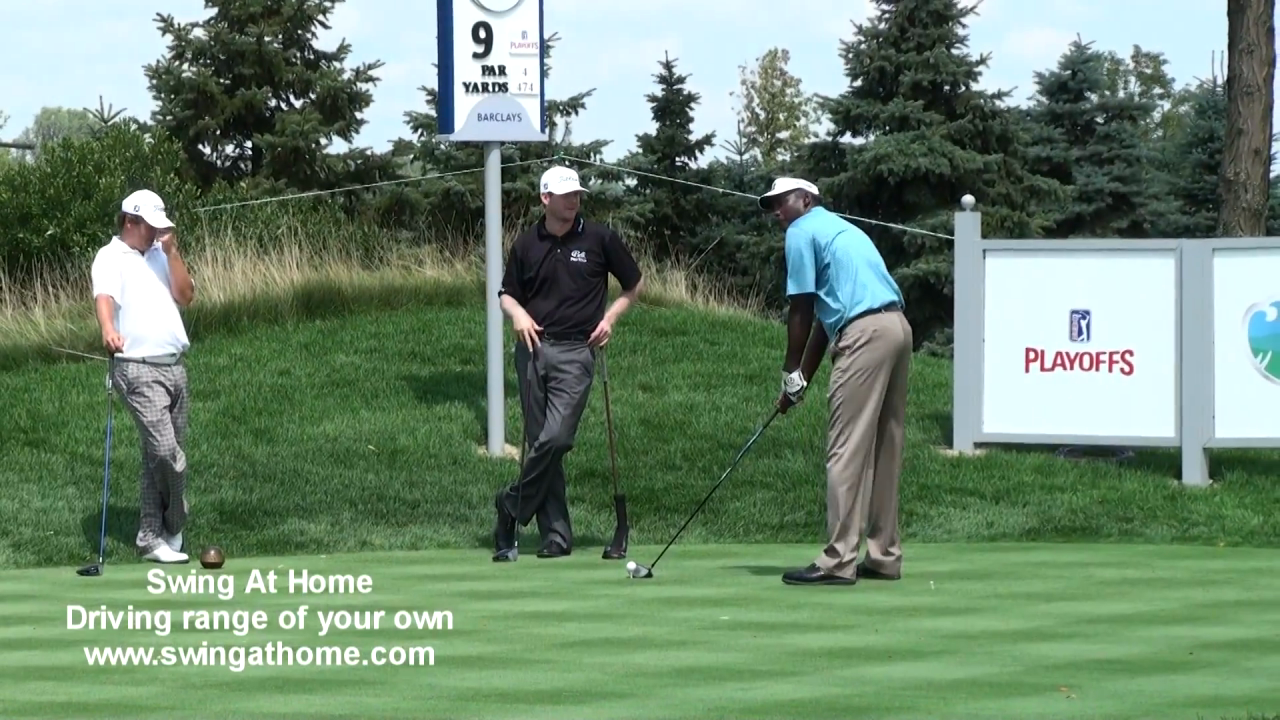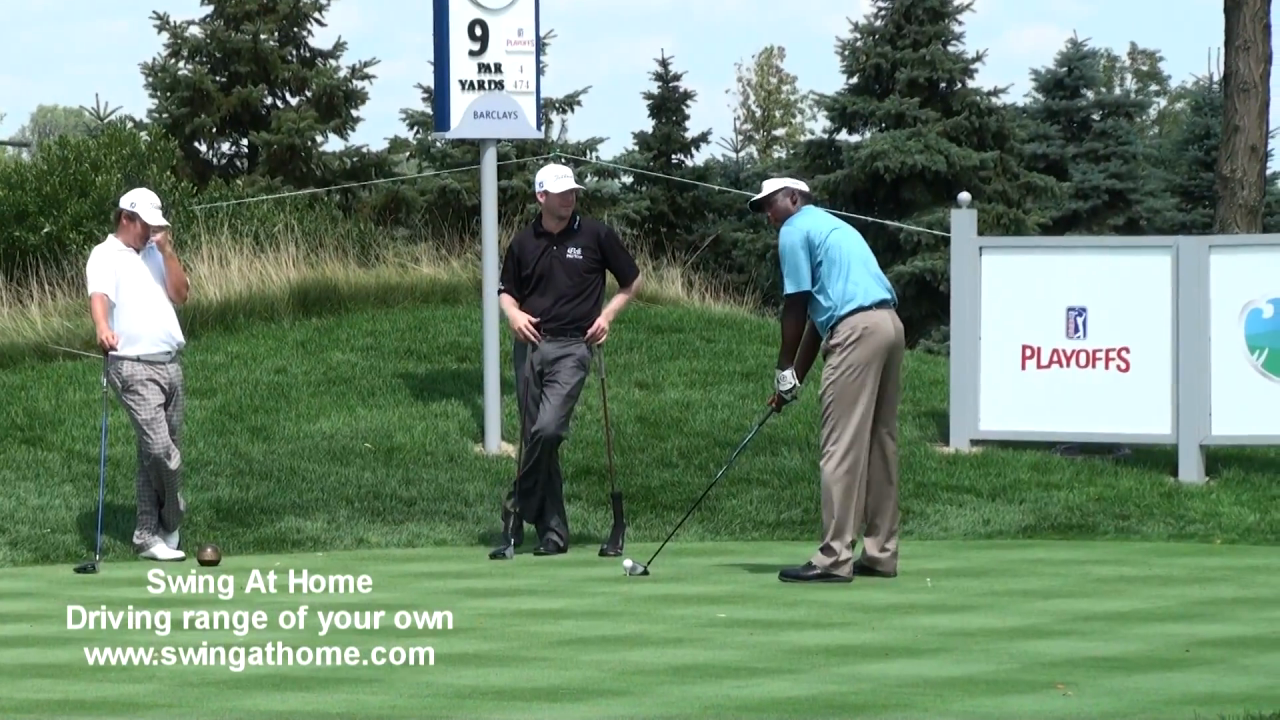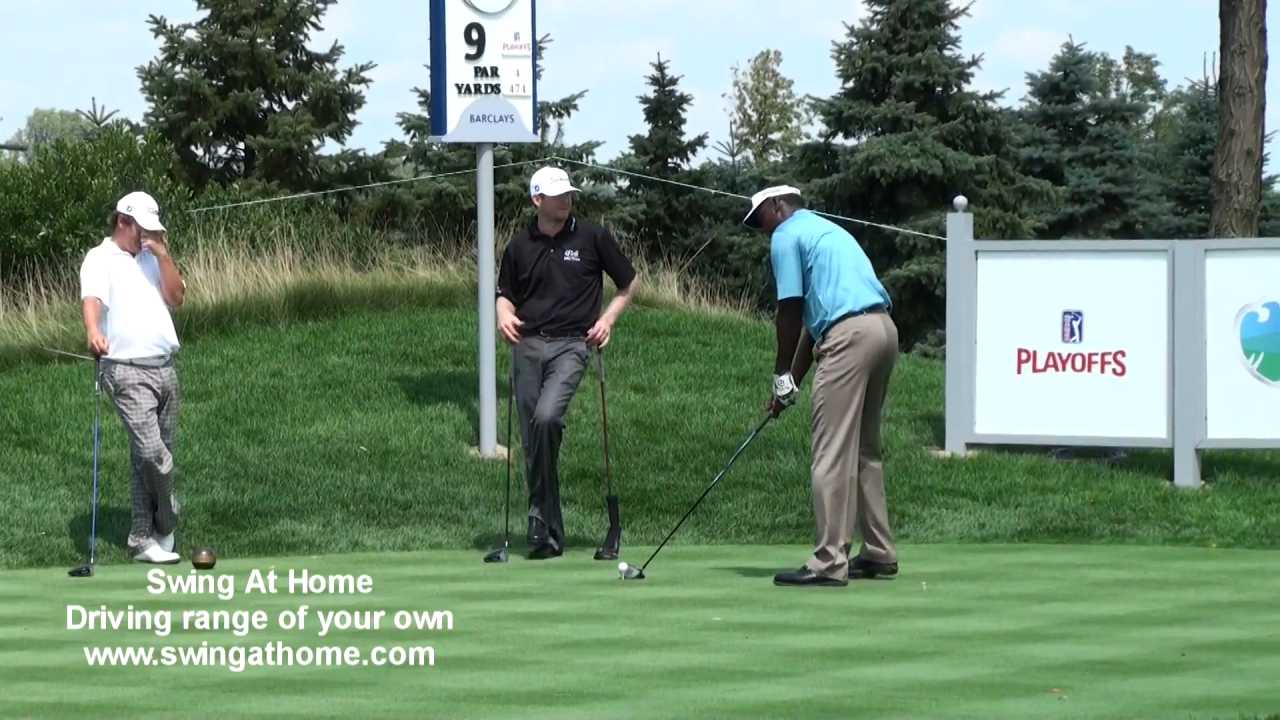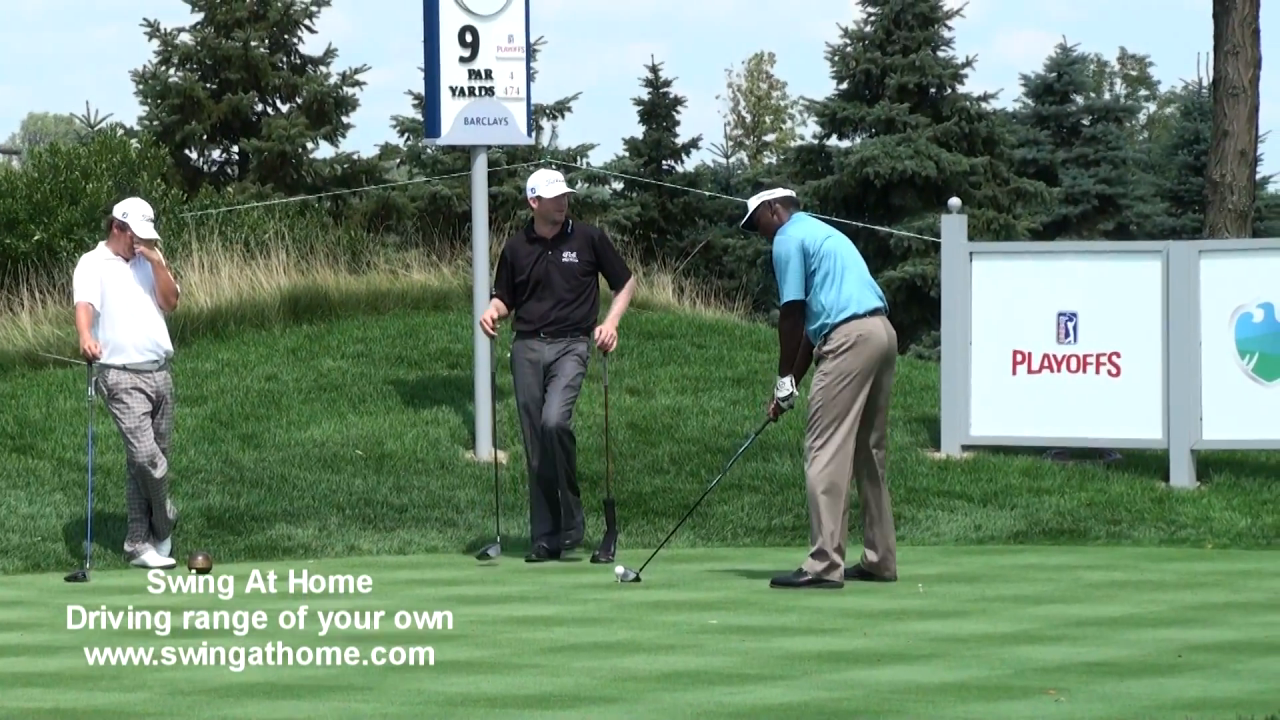
dt=0.2s
person 1, frame 1
right shoulder: (837, 229)
left elbow: (801, 310)
right elbow: (825, 316)
left wrist: (791, 373)
right wrist: (804, 379)
left hip: (866, 334)
right hip: (894, 328)
left knee: (847, 451)
right knee: (883, 450)
person 1, frame 2
right shoulder: (829, 226)
left elbow: (796, 307)
right elbow: (819, 312)
left wrist: (784, 371)
right wrist: (797, 376)
left hip: (858, 331)
right hip: (887, 325)
left knee: (842, 448)
right knee: (877, 446)
person 1, frame 3
right shoulder: (825, 230)
left elbow: (790, 312)
left wrist: (782, 376)
right wrist: (794, 380)
left hip: (850, 335)
right hip: (881, 328)
left knee: (832, 452)
right knee: (862, 447)
person 1, frame 4
right shoulder: (822, 233)
left elbow: (793, 314)
left wrist: (785, 379)
right wrist: (794, 379)
left hip: (851, 338)
right hip: (879, 332)
left knee: (826, 453)
right knee: (867, 452)
person 2, frame 1
left shoulder: (600, 237)
right shoulder: (526, 243)
left elbow: (634, 283)
right elbow: (508, 294)
left wrist: (610, 317)
right wrist: (516, 312)
left hip: (575, 350)
right hip: (533, 348)
left knee: (556, 438)
right knee: (540, 441)
left ankle: (513, 503)
right ankle: (556, 534)
person 2, frame 2
left shoulder: (596, 234)
right shoulder: (523, 241)
left elbow: (631, 280)
right elbow: (507, 290)
left wrist: (607, 315)
right wrist: (513, 313)
left hip: (572, 346)
right hip: (530, 345)
left knee: (548, 429)
right knee: (536, 437)
left ankle: (519, 506)
right ankle: (552, 532)
person 2, frame 3
left shoulder: (592, 236)
right shoulder: (519, 245)
left elbow: (628, 282)
right elbow: (505, 295)
left wrist: (607, 319)
right wrist: (504, 316)
left hip: (571, 344)
right hip: (528, 346)
left knee: (547, 418)
right knee: (534, 436)
left ankle: (539, 511)
right ankle: (550, 535)
person 2, frame 4
left shoulder: (589, 237)
right shoulder: (515, 247)
left elbow: (625, 282)
right elbow: (503, 297)
left wrist: (611, 321)
right wrist: (492, 310)
left hip: (570, 345)
right hip: (527, 347)
left knee: (555, 421)
right knee: (535, 444)
left ankle: (570, 508)
right ankle: (545, 537)
person 3, frame 1
left shoulder: (160, 253)
right shoulder: (110, 257)
left elbow: (185, 296)
right elbow: (103, 297)
left wrist: (172, 252)
right wrist: (107, 329)
left hip: (174, 365)
right hip: (139, 369)
left knee: (160, 453)
right knee: (164, 451)
left ankle: (153, 536)
right ankle: (173, 526)
person 3, frame 2
left shoulder: (156, 251)
right shoulder: (105, 255)
left elbow: (180, 294)
right elbow: (98, 294)
left wrist: (167, 250)
right wrist: (102, 327)
left hip: (170, 363)
right hip: (134, 367)
left knee: (157, 450)
right knee: (159, 448)
left ankle: (150, 534)
right ankle: (170, 522)
person 3, frame 3
left shoulder: (153, 255)
right shoulder: (100, 259)
left elbow: (176, 298)
right elbow: (91, 298)
left wrist: (163, 255)
right wrist: (93, 331)
left hip: (164, 367)
right hip: (128, 371)
left knee: (155, 453)
right knee: (150, 452)
left ankle: (144, 537)
right ankle: (165, 525)
person 3, frame 4
left shoulder: (150, 259)
right shoulder: (93, 264)
left elbow: (170, 302)
right elbow: (84, 304)
left wrist: (156, 262)
right wrist: (85, 336)
left hip: (159, 371)
right hip: (122, 376)
left knee: (153, 457)
right knee: (145, 456)
left ankle: (140, 542)
right ankle: (164, 527)
